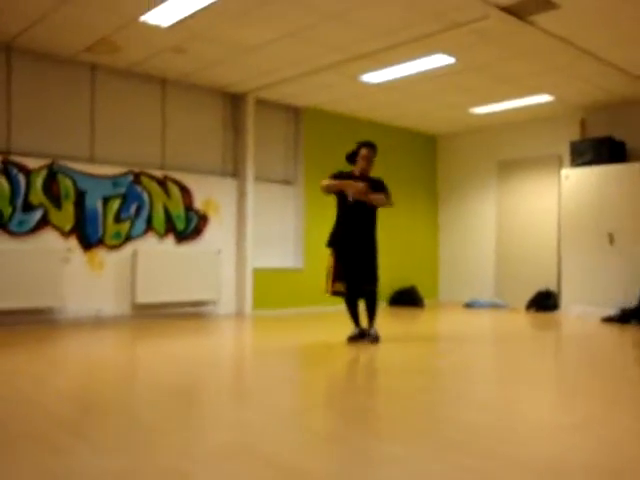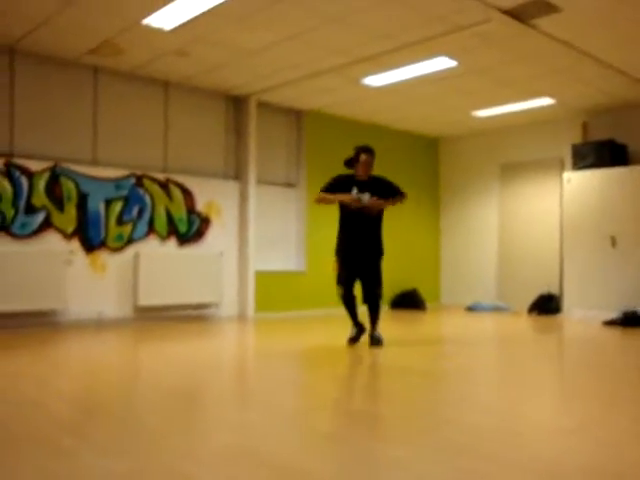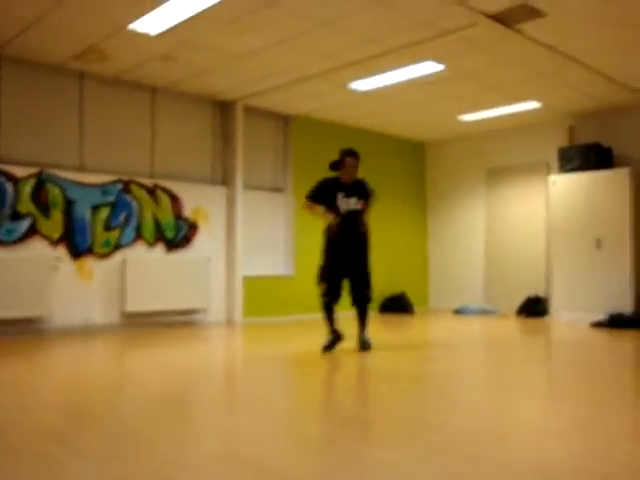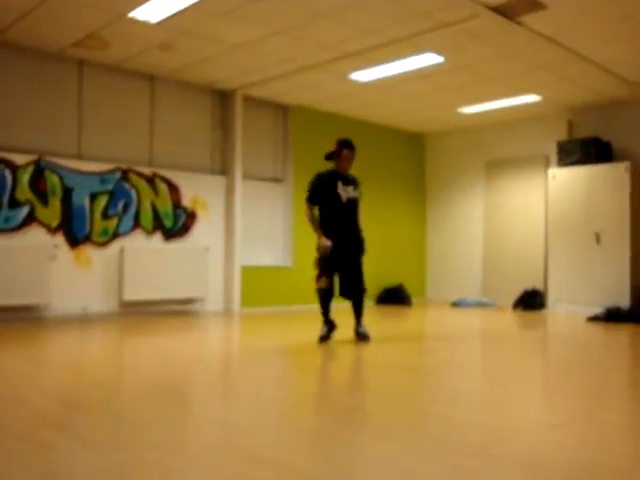
dt=0.2s
person 1, frame 1
left shoulder: (377, 184)
right shoulder: (344, 178)
left elbow: (387, 202)
right elbow: (324, 186)
left wrist: (365, 194)
right wrist: (350, 185)
left hip: (366, 243)
right hip: (342, 242)
left knee: (369, 287)
right knee: (346, 287)
left ankle: (371, 327)
right ankle: (358, 328)
person 1, frame 2
left shoulder: (380, 183)
right shoulder: (342, 181)
left elbow: (402, 197)
right elbow: (318, 198)
left wrist: (381, 203)
right wrist: (342, 198)
left hip: (371, 246)
right hip: (348, 246)
left knee: (374, 290)
right knee: (345, 289)
left ankle: (374, 330)
right ankle: (357, 326)
person 1, frame 3
left shoulder: (361, 186)
right shoulder: (327, 185)
right elbow: (308, 203)
left wrist: (364, 217)
right wrist: (325, 214)
left hip: (358, 249)
right hip: (335, 248)
left knee: (362, 292)
right knee: (327, 291)
left ankle: (363, 334)
right ankle: (332, 332)
person 1, frame 4
left shoulder: (353, 182)
right shoulder: (323, 179)
right elbow: (311, 210)
left wrist: (360, 236)
right wrist: (320, 237)
left hip: (352, 242)
right hip: (330, 242)
left knee: (356, 286)
right knee: (324, 284)
left ankle: (359, 326)
right ankle: (327, 322)
